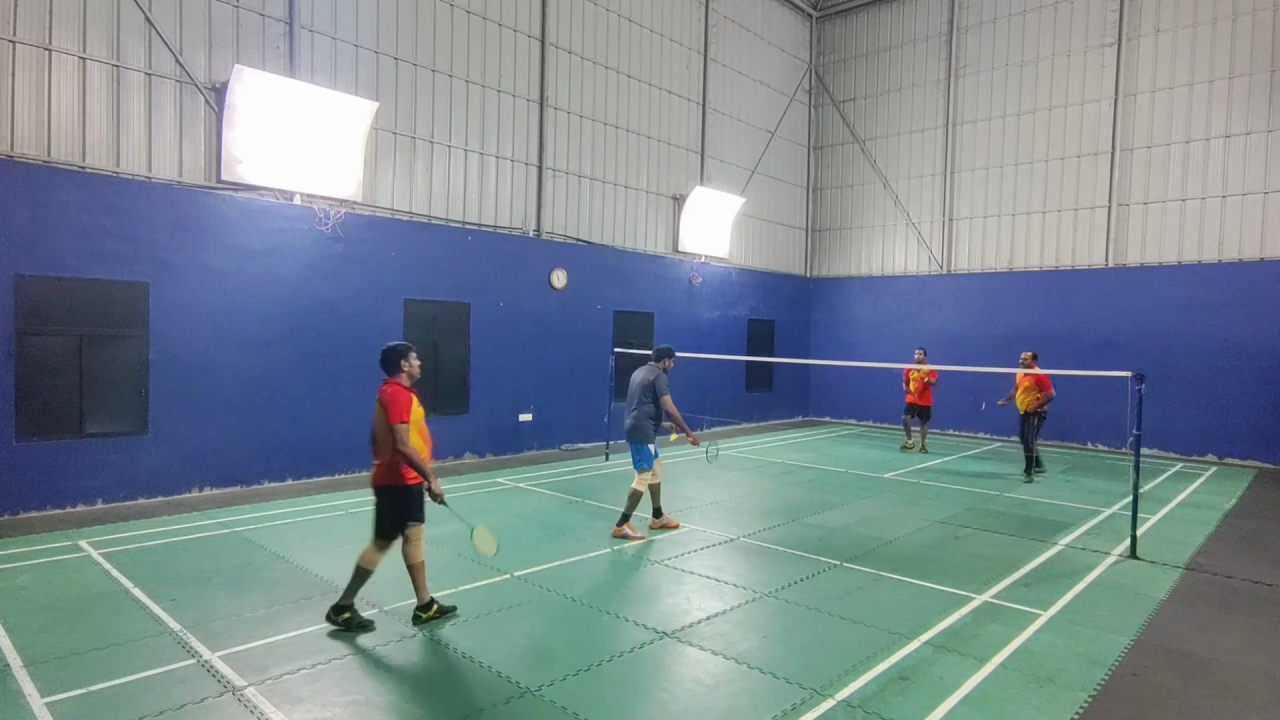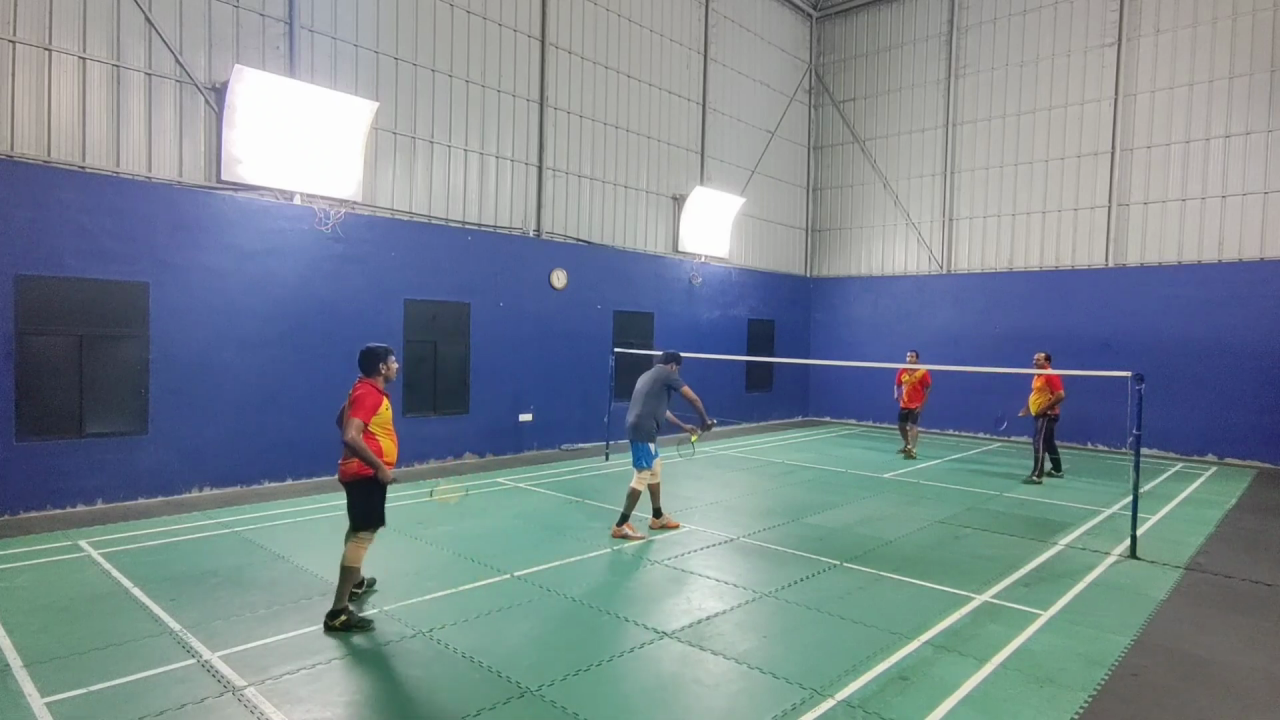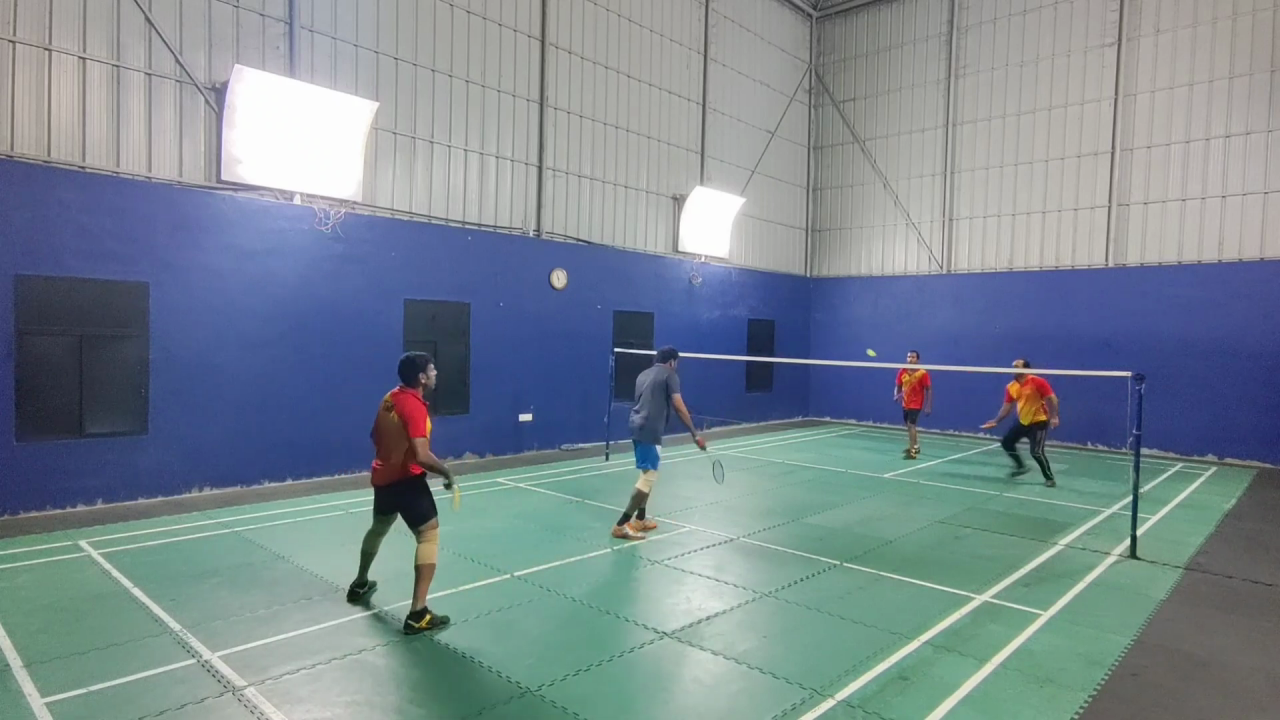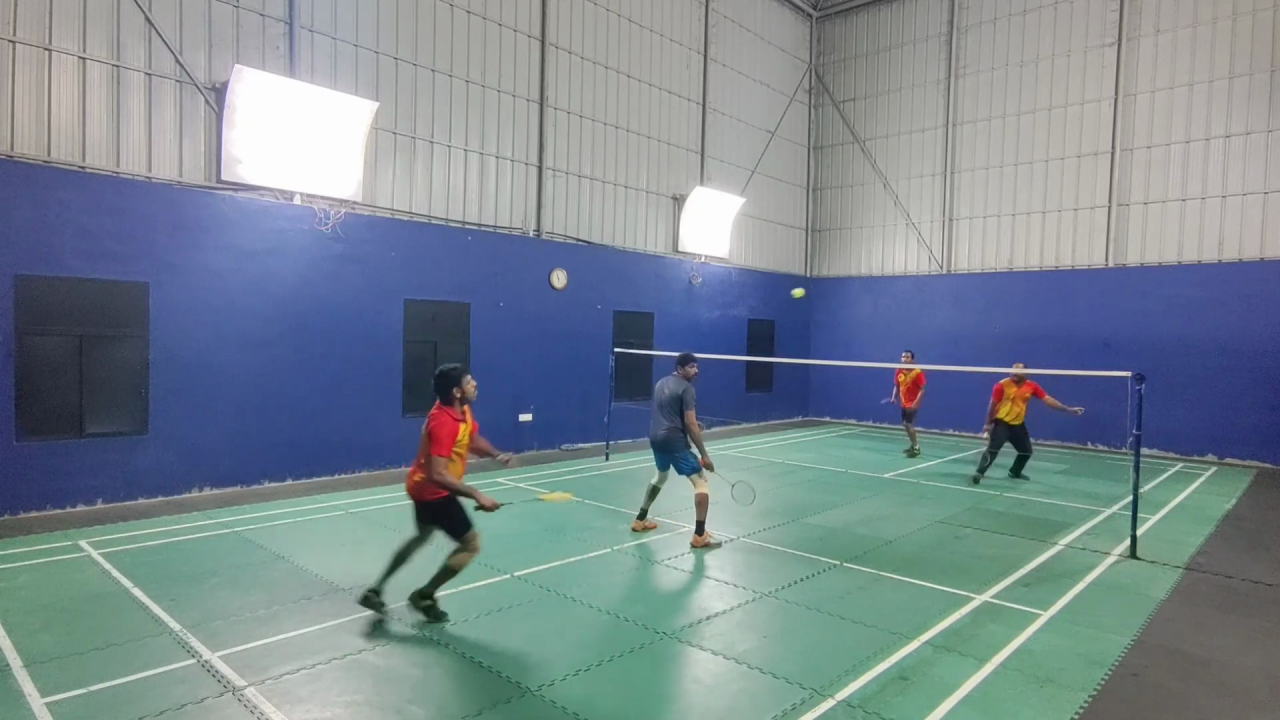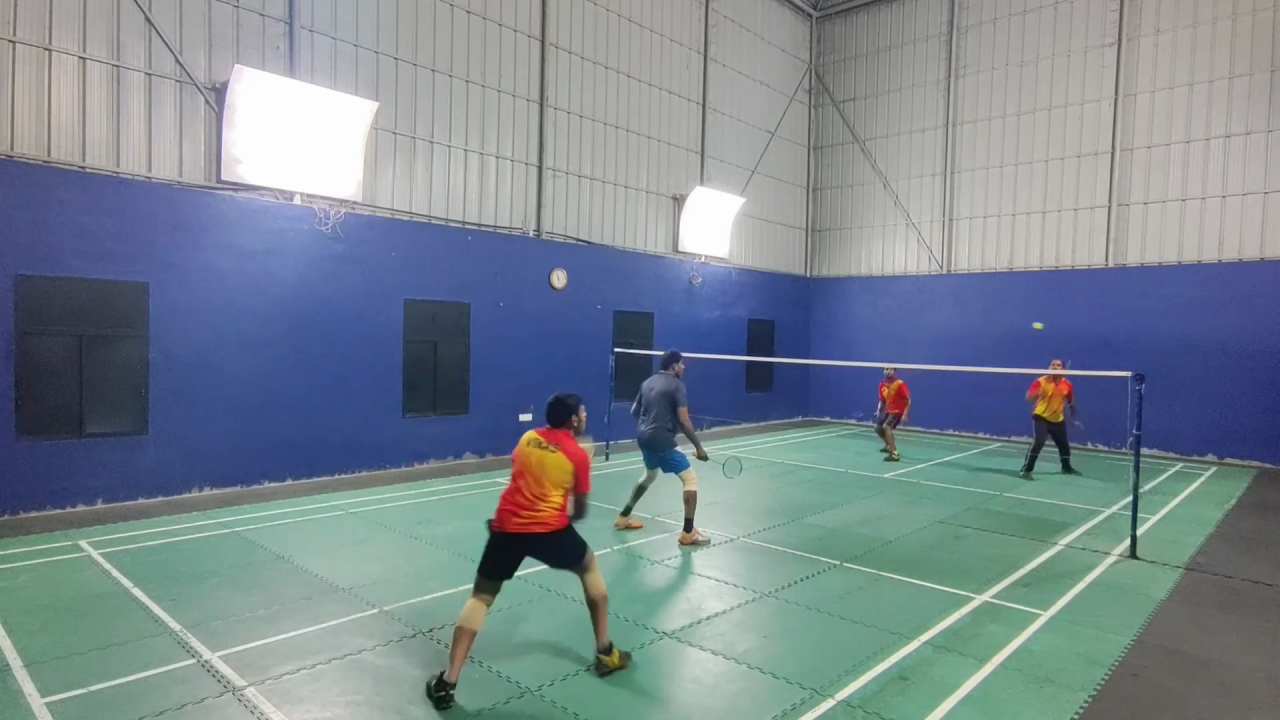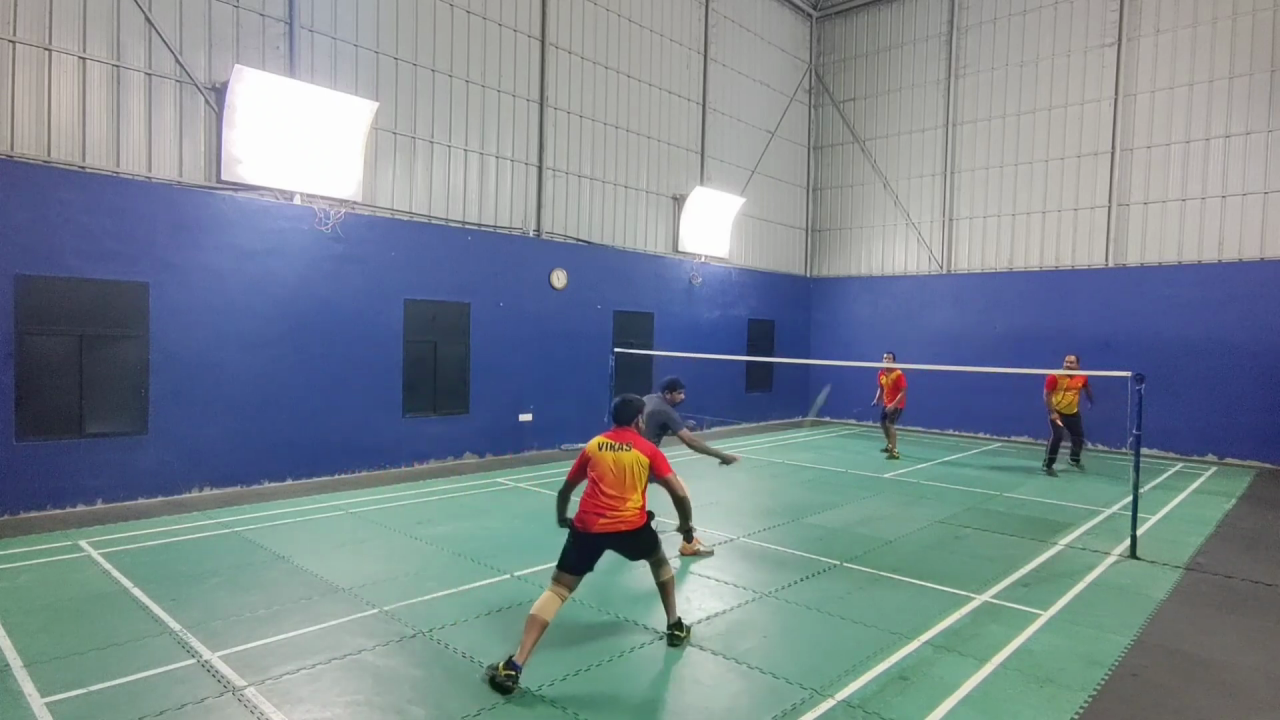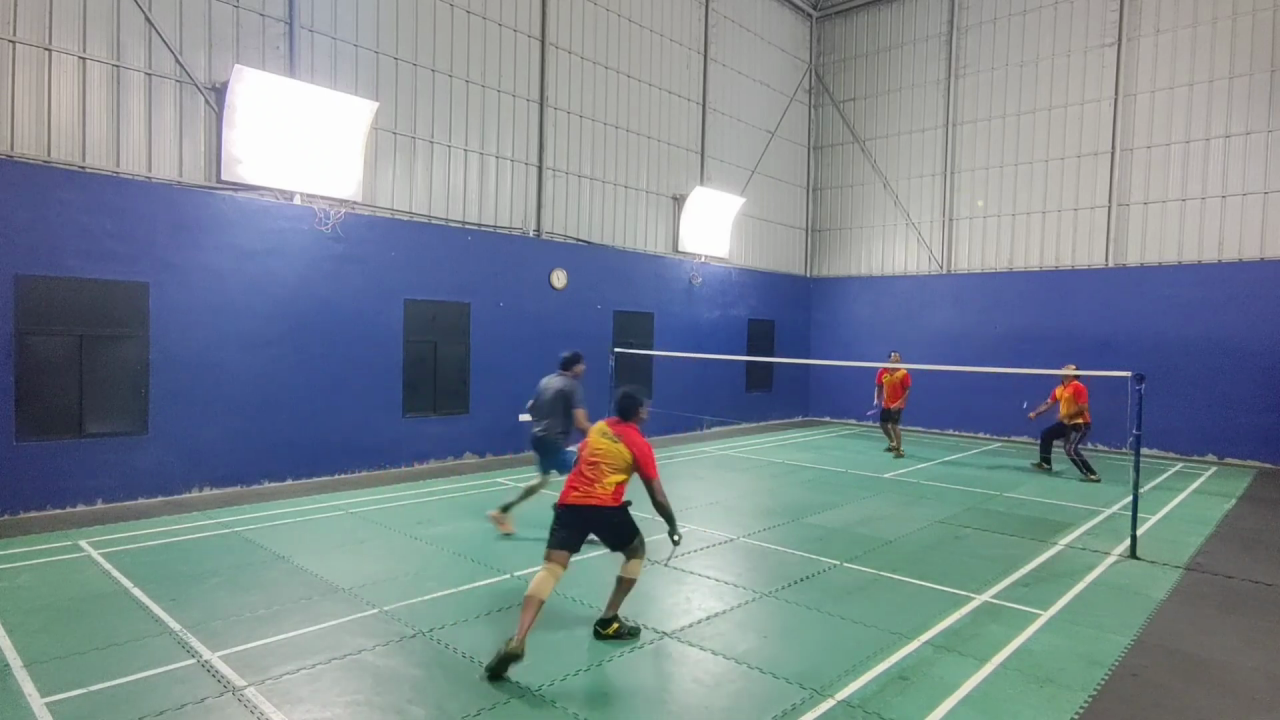
dt=0.7s
person 1, frame 1
left shoulder: (390, 392)
right shoulder: (398, 396)
left elbow: (378, 439)
right elbow: (403, 445)
right wrist: (431, 478)
left hip: (405, 481)
right hip: (399, 482)
left knee: (414, 536)
right knee: (382, 543)
left ankle: (425, 605)
right ankle: (342, 608)
person 1, frame 2
left shoulder: (366, 390)
right shoulder: (369, 394)
left elbow: (341, 422)
right elbow: (350, 437)
right wrist: (379, 466)
left hip: (361, 473)
right hip: (367, 475)
left knee: (359, 531)
right knee: (362, 537)
left ankle: (356, 583)
right ankle: (338, 612)
person 1, frame 3
left shoulder: (391, 398)
right shoulder: (414, 406)
left elbow: (375, 435)
right elbow: (422, 456)
right wrist: (446, 472)
left hip: (382, 476)
right hip: (406, 479)
left knee: (379, 528)
right knee: (429, 536)
left ankle: (360, 584)
right ankle: (418, 614)
person 1, frame 4
left shoulder: (462, 410)
right shoulder: (443, 423)
left elbow: (474, 440)
right elbow: (437, 475)
left wrist: (497, 455)
right wrist: (477, 495)
left hip: (421, 486)
right hip: (434, 492)
left knee: (421, 538)
right knee: (470, 545)
left ankle: (377, 591)
right ankle: (425, 596)
person 1, frame 5
left shoulder: (529, 438)
right shoulder: (577, 455)
right elbow: (579, 504)
left hip: (507, 528)
right hip: (551, 529)
left knee: (480, 597)
right knee: (591, 568)
left ankle: (448, 679)
right ankle: (605, 651)
person 1, frame 6
left shoulder: (593, 445)
right shoulder: (648, 450)
left elbow: (566, 490)
right elbow: (679, 494)
left wrist: (561, 516)
right wrist: (686, 524)
left hip: (587, 527)
right hip: (631, 526)
left knee: (556, 591)
right knee: (659, 560)
left ankle: (513, 665)
right ankle: (674, 626)
person 1, frame 7
left shoulder: (598, 428)
right shoulder: (641, 445)
right elbow: (658, 499)
right wrist: (673, 526)
left hip: (569, 502)
right hip: (603, 508)
left knee: (549, 571)
right knee: (637, 551)
left ankle: (515, 645)
right ankle: (608, 621)
person 2, frame 1
left shoulder: (640, 372)
right shoulder: (658, 376)
right elbow: (670, 409)
left wrist: (661, 422)
right wrist: (688, 433)
left hip: (638, 428)
right hip: (642, 431)
left knee: (656, 470)
right knee: (643, 477)
left ankle: (657, 517)
right ankle: (621, 525)
person 2, frame 2
left shoulder: (649, 375)
right shoulder: (667, 374)
right elbow: (693, 399)
left wrist: (683, 426)
right wrist: (705, 419)
left hip: (639, 428)
right hip: (643, 429)
left knee: (655, 469)
right knee: (642, 476)
left ankle: (658, 517)
right ankle: (621, 526)
person 2, frame 3
left shoulder: (643, 375)
right shoulder: (670, 375)
right elbow: (680, 408)
right wrist: (695, 435)
left hip: (637, 426)
right hip: (650, 430)
left knee: (649, 472)
right knee: (648, 478)
left ankle: (640, 519)
right ankle: (622, 525)
person 2, frame 4
left shoulder: (661, 383)
right shoulder: (686, 389)
right elbow: (691, 425)
left wrist: (693, 424)
right wrist: (704, 455)
left hip: (656, 438)
right hip: (674, 441)
left knee: (660, 477)
right knee: (701, 481)
left ankle: (640, 519)
right ankle: (700, 535)
person 2, frame 5
left shoulder: (648, 383)
right shoulder: (677, 385)
left elbow: (634, 411)
right elbow: (684, 421)
right wrist: (699, 447)
left hip: (644, 438)
right hip: (662, 441)
left knee: (650, 475)
right knee: (690, 478)
left ankle: (624, 516)
right ankle: (688, 532)
person 2, frame 6
left shoulder: (646, 401)
right shoulder: (666, 411)
right elbow: (690, 441)
left wrist: (683, 427)
right wrist: (721, 455)
right ankle: (689, 543)
person 2, frame 7
left shoulder: (545, 381)
right shoulder: (573, 386)
left elbow: (530, 407)
right elbow: (581, 424)
left hip: (538, 438)
right hip: (553, 442)
left knee: (543, 480)
left ankle: (502, 513)
